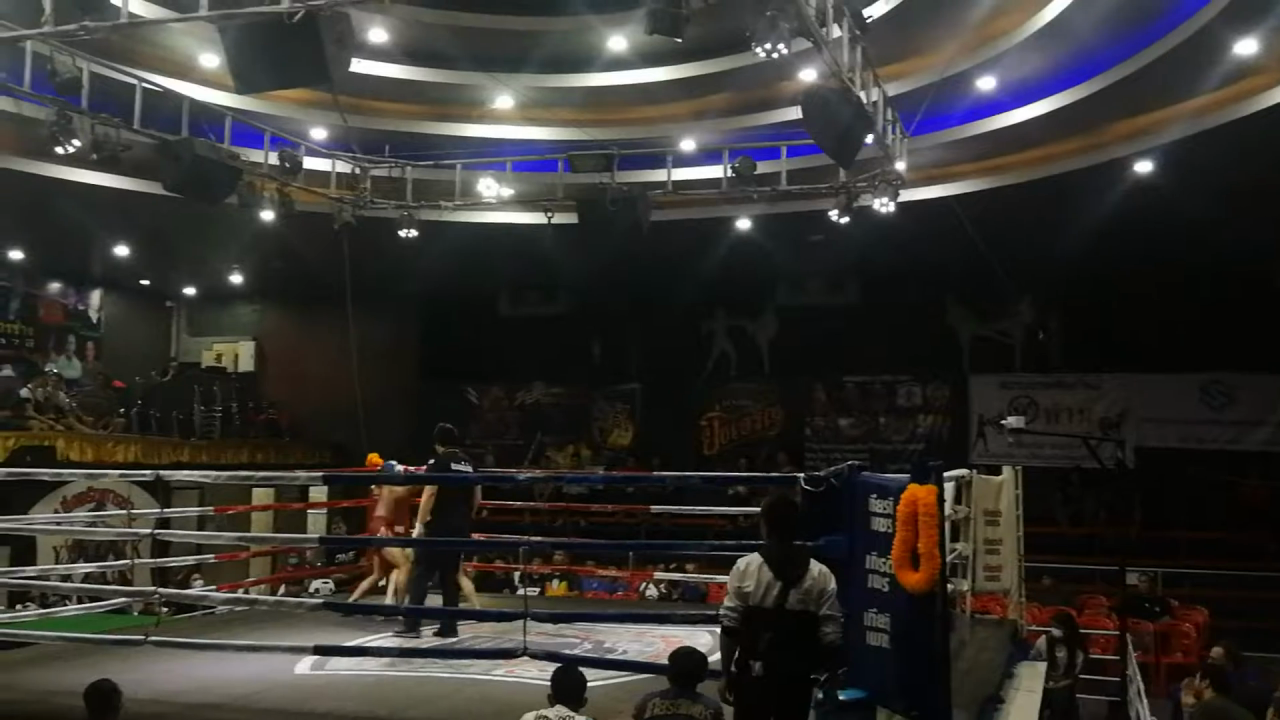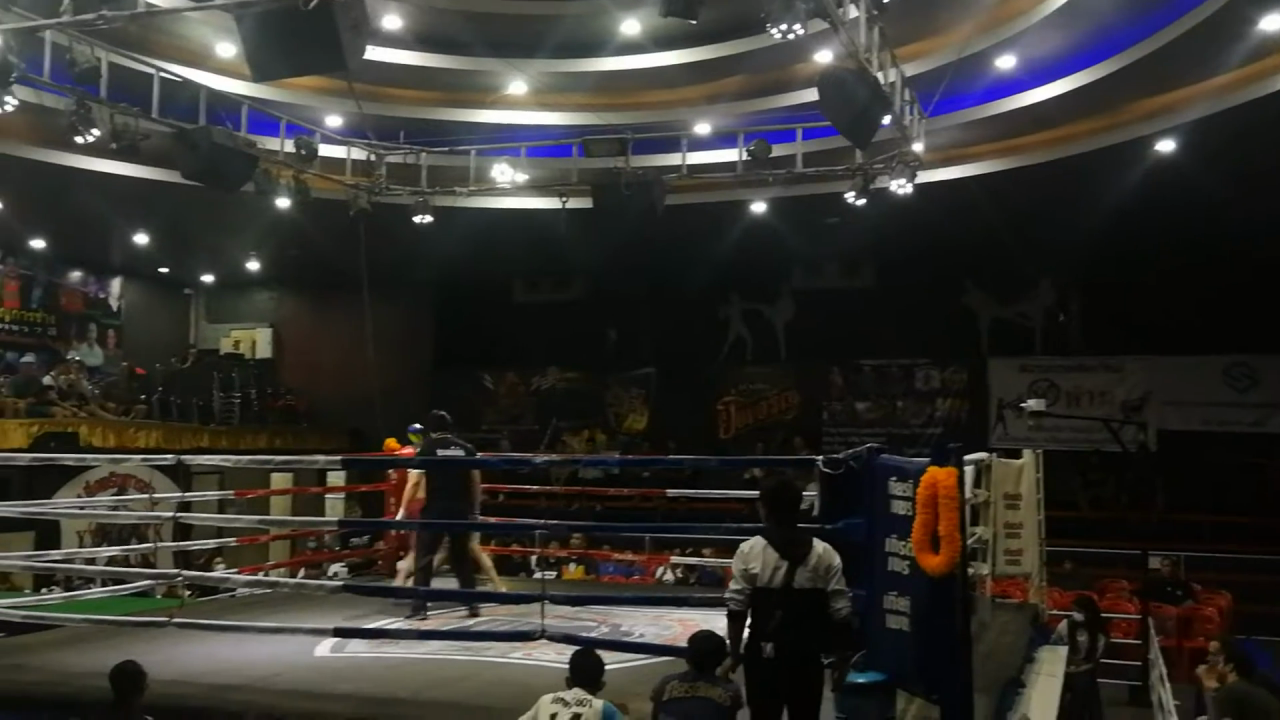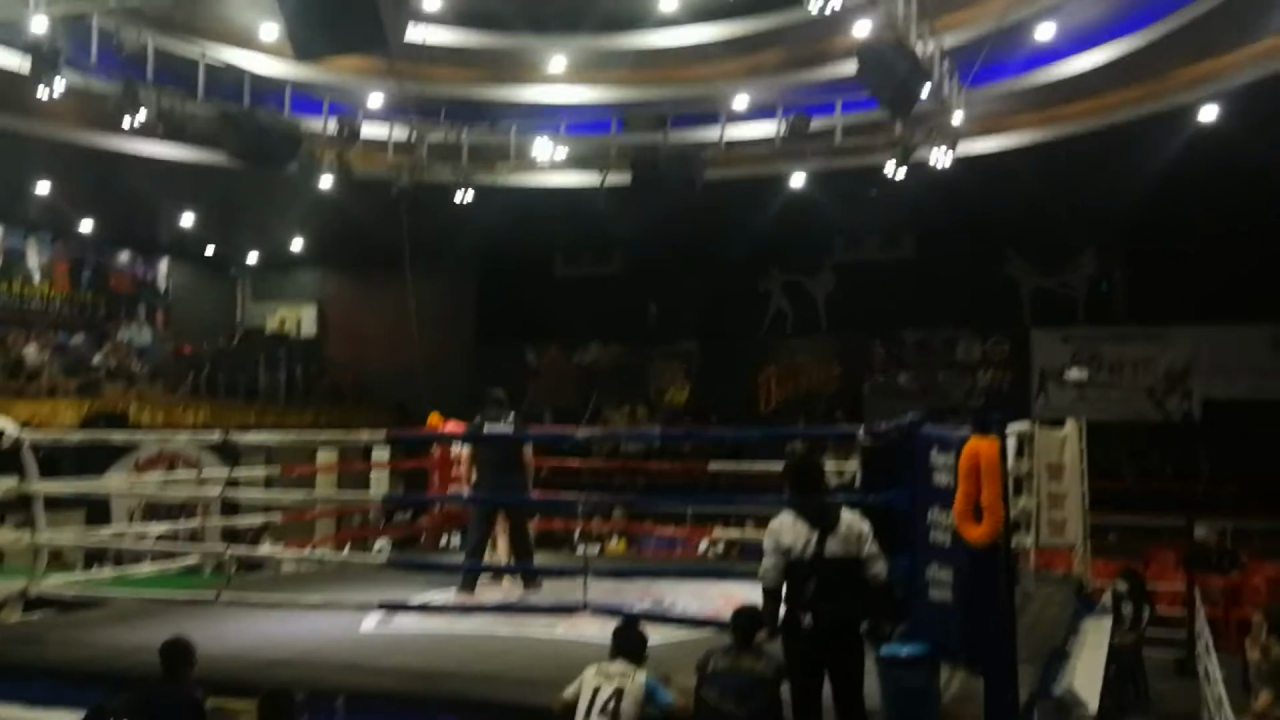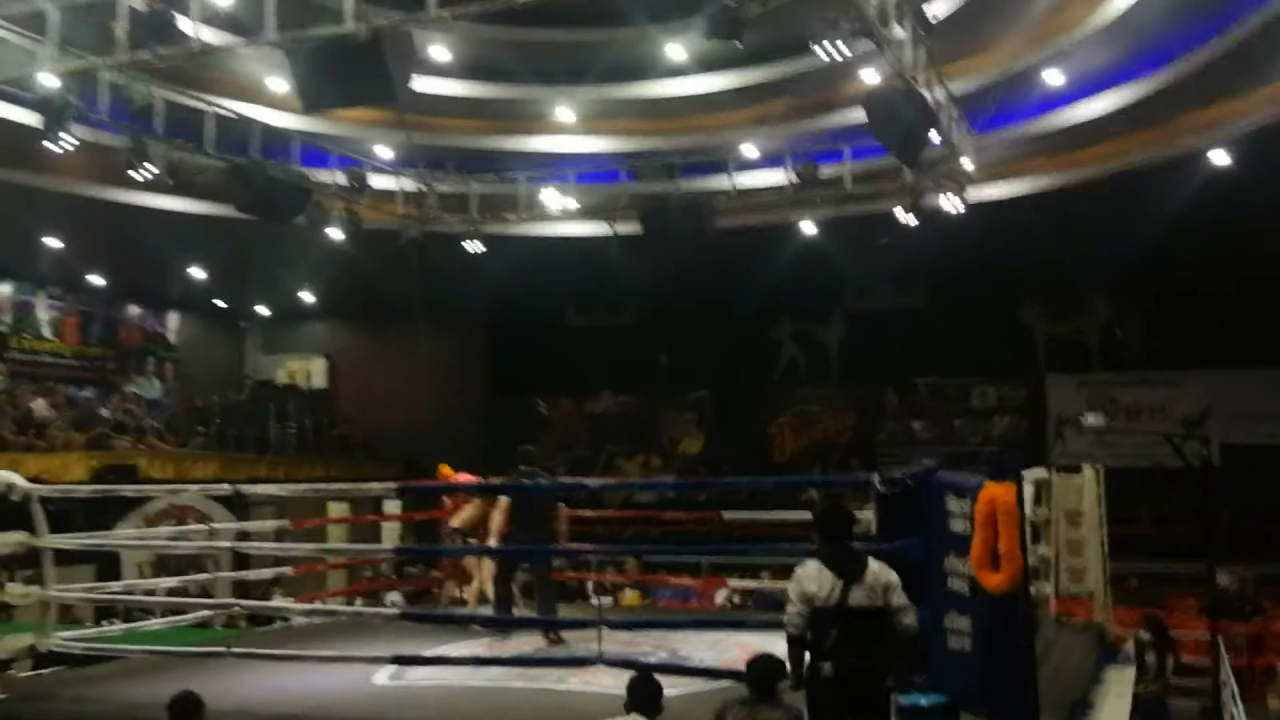
dt=0.5s
person 1, frame 1
left shoulder: (745, 568)
right shoulder: (821, 575)
left elbow: (730, 628)
right elbow: (831, 637)
left wrist: (726, 674)
left hip: (753, 675)
right hip: (796, 678)
person 1, frame 2
left shoulder: (749, 551)
right shoulder: (825, 554)
left elbow: (737, 609)
right elbow: (841, 613)
left wrist: (734, 653)
right wrist: (842, 658)
left hip: (764, 655)
right hip: (807, 657)
person 1, frame 3
left shoulder: (781, 526)
right shoulder: (855, 523)
left elbow: (771, 584)
right elbow: (877, 576)
left wrist: (771, 624)
right wrist: (876, 618)
left hip: (803, 626)
right hip: (846, 625)
person 1, frame 4
left shoulder: (805, 575)
right shoulder: (882, 573)
left elbow: (796, 633)
right elbow: (906, 627)
left wrist: (797, 674)
right wrist: (894, 666)
left hip: (827, 676)
right hip: (871, 675)
person 2, frame 1
left shoulder: (438, 462)
right shoulder: (469, 464)
left elbow: (429, 494)
right elbow: (476, 499)
left wrist: (419, 524)
left hip: (439, 526)
right hip: (461, 528)
left knee: (421, 573)
right knee: (449, 576)
left ankle: (411, 625)
right ankle: (449, 626)
person 2, frame 2
left shoulder: (427, 449)
right shoulder: (466, 449)
left elbow: (414, 482)
right elbow: (476, 482)
left wrist: (402, 510)
right wrist: (475, 508)
left hip: (435, 511)
right hip: (462, 511)
left knee: (424, 557)
right knee: (462, 557)
left ankle: (419, 606)
right ankle: (472, 603)
person 2, frame 3
left shoulder: (477, 426)
right shoulder: (517, 425)
left elbow: (467, 458)
right elbow: (528, 459)
right wrist: (528, 484)
left hip: (486, 487)
right hip: (515, 487)
left knee: (477, 535)
right knee: (520, 533)
left ankle: (468, 583)
right ankle: (530, 578)
person 2, frame 4
left shoulder: (514, 481)
right shoulder: (550, 483)
left elbow: (502, 509)
right elbow: (561, 516)
left wrist: (494, 537)
right wrist: (562, 543)
left hip: (515, 539)
right hip: (542, 541)
left knee: (503, 578)
right knee: (544, 585)
right ankle: (550, 629)
